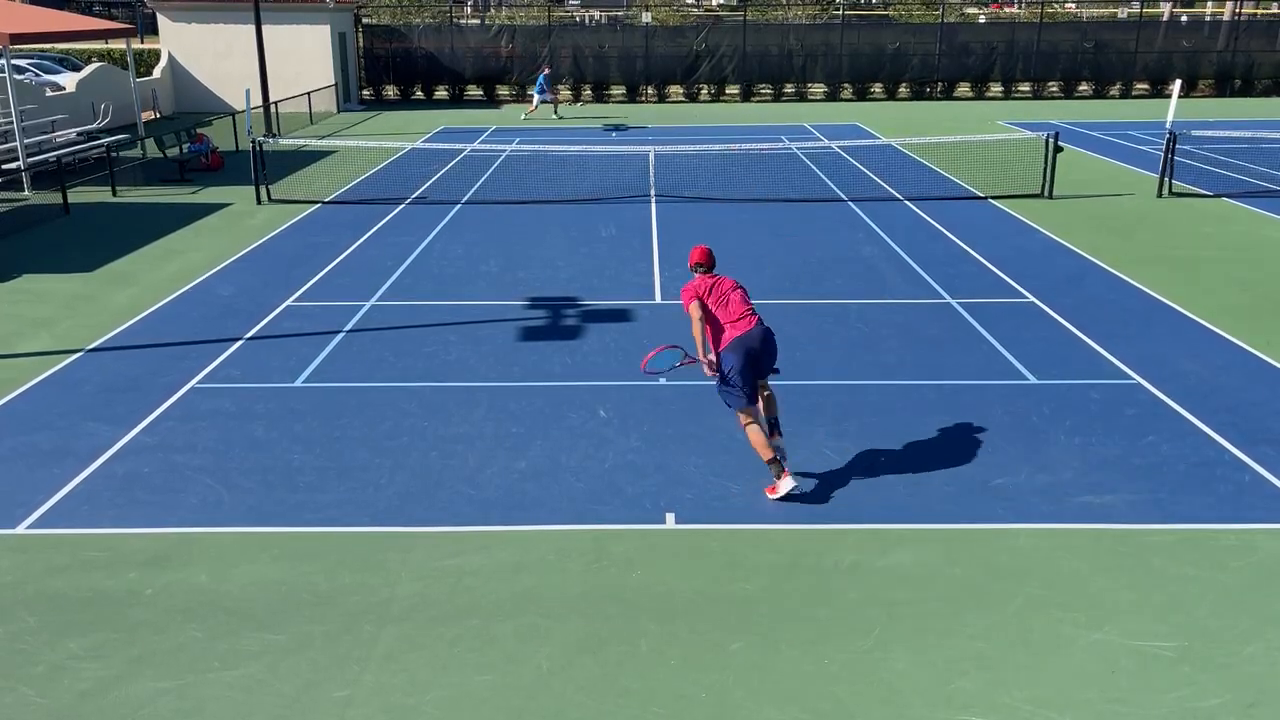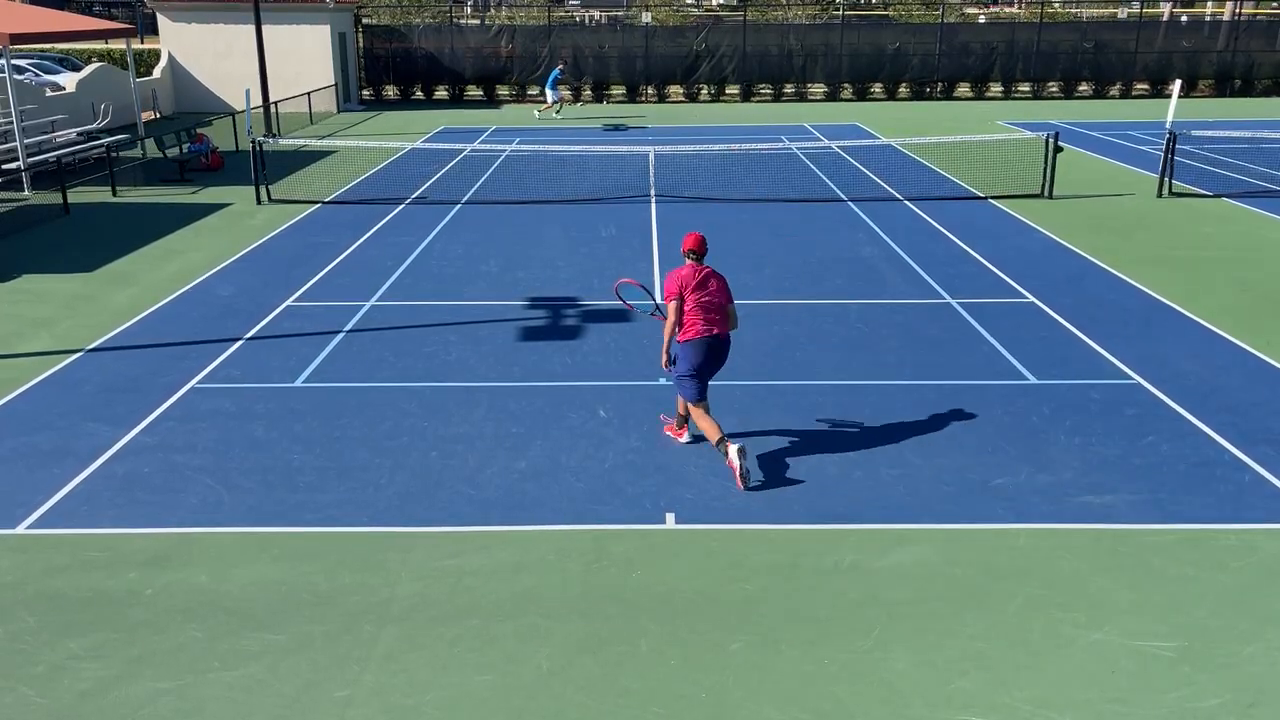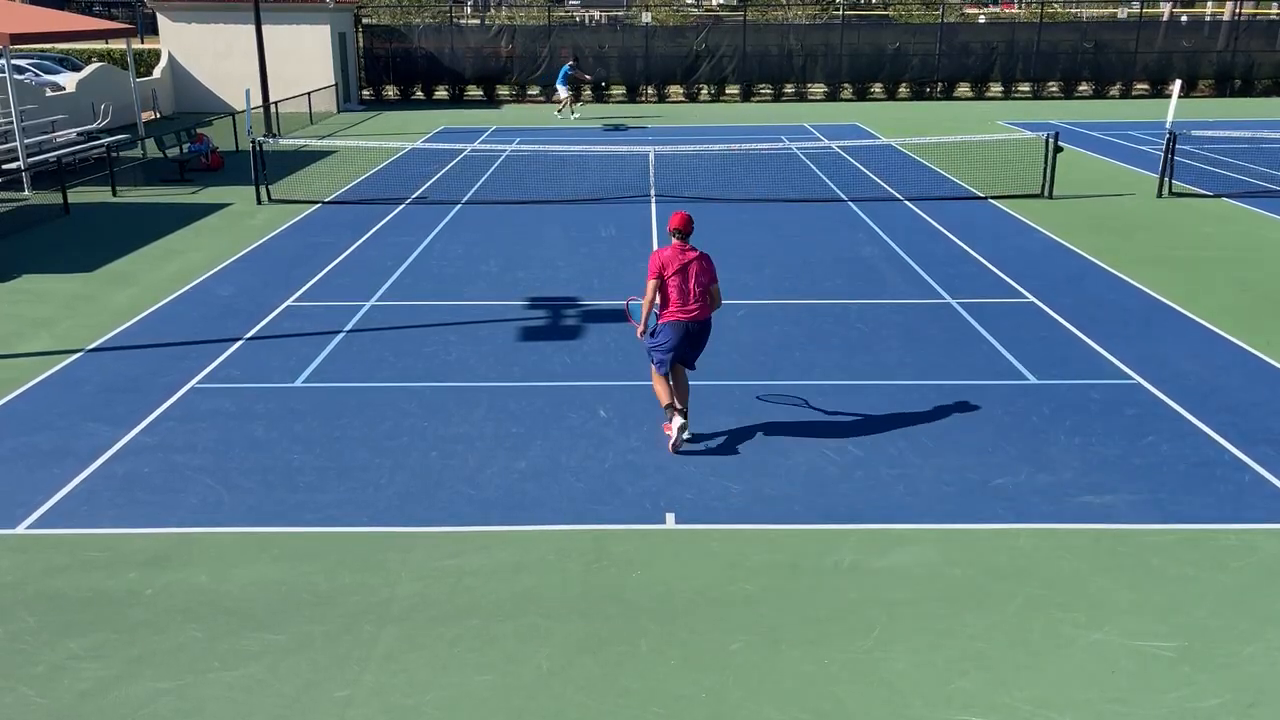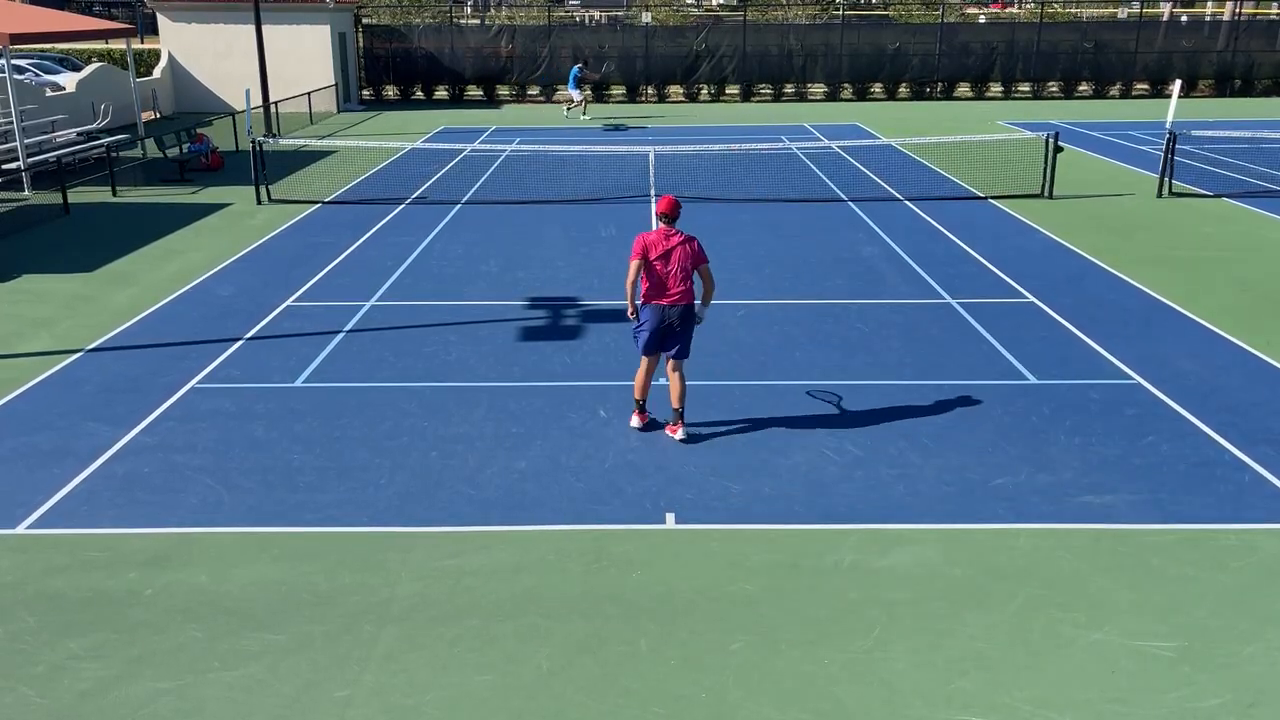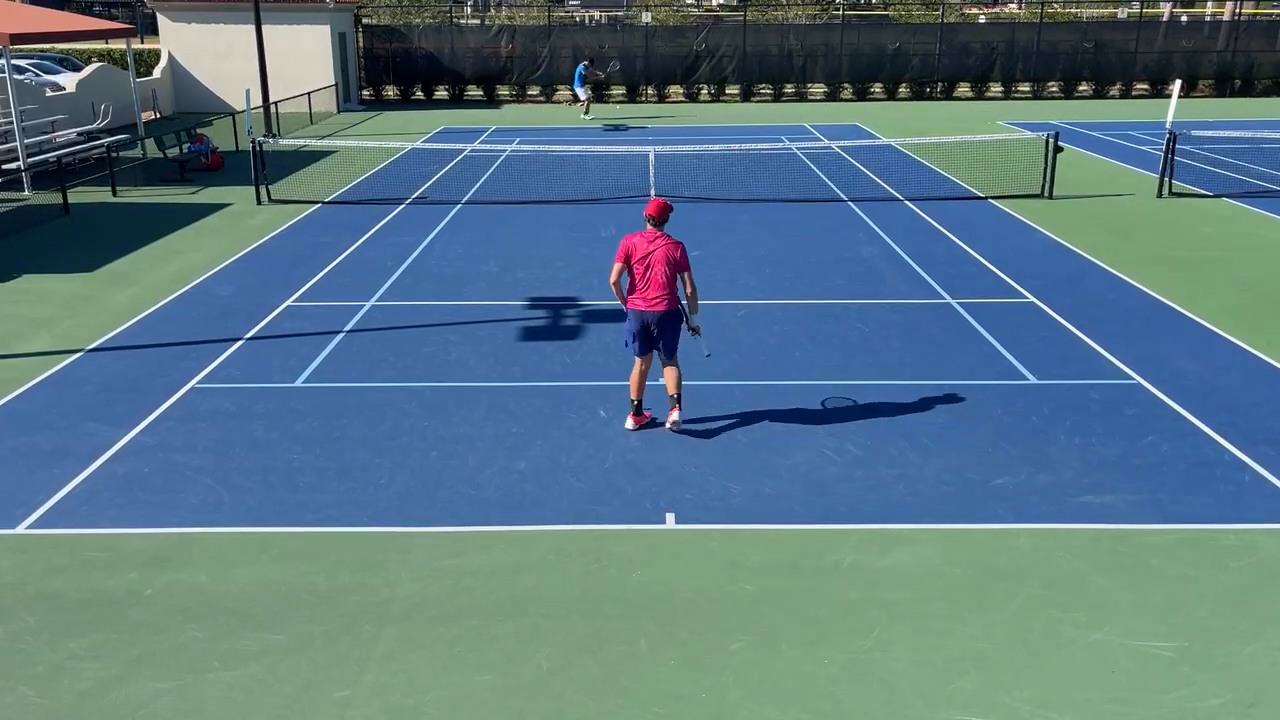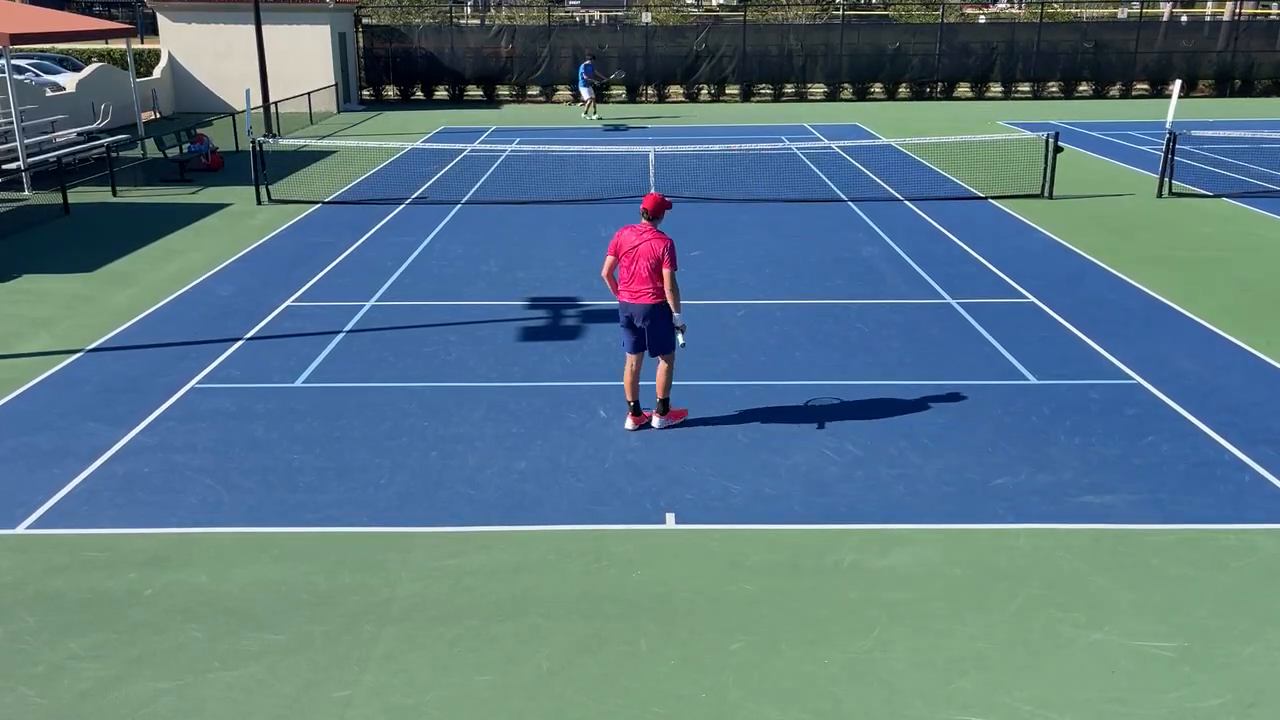
dt=0.2s
person 1, frame 1
left shoulder: (692, 287)
right shoulder: (734, 283)
left elbow: (699, 318)
left wrist: (703, 355)
left hip: (733, 349)
right hip: (763, 336)
left knee: (748, 418)
right knee: (761, 387)
left ankle: (781, 475)
right ankle: (775, 435)
person 1, frame 2
left shoulder: (675, 277)
right shoulder: (719, 278)
left elbow: (673, 319)
right elbow: (733, 322)
left wrist: (665, 351)
left hip: (693, 344)
right hip: (721, 342)
left knee: (698, 411)
right knee: (690, 383)
left ankle: (729, 449)
right ankle: (680, 426)
person 1, frame 3
left shoulder: (659, 256)
right shoulder: (704, 259)
left elbow: (650, 296)
right elbow: (716, 301)
left wrist: (643, 324)
left hip: (673, 324)
right hip: (702, 325)
left knee: (659, 376)
right knee: (678, 370)
left ankle: (675, 418)
right ankle: (681, 420)
person 1, frame 4
left shoulder: (644, 240)
right shoulder: (692, 243)
left elbow: (631, 278)
right elbow: (709, 283)
left wrist: (631, 305)
right wrist: (702, 310)
left hip: (653, 309)
right hip: (684, 311)
left knee: (648, 363)
right knee: (675, 367)
left ankle: (639, 414)
right ankle: (678, 423)
person 1, frame 5
left shoulder: (629, 242)
right shoulder: (676, 247)
left elbow: (614, 280)
right elbow: (689, 289)
left wrist: (624, 300)
right wrist: (693, 319)
left hip: (637, 312)
right hip: (666, 313)
left knee: (642, 362)
right knee: (670, 361)
left ankle: (635, 415)
right ankle: (675, 408)
person 1, frame 6
left shoulder: (622, 234)
right shoulder: (664, 242)
left elbow: (606, 273)
right elbow: (669, 286)
right wrist: (677, 316)
left hip: (626, 306)
right hip: (653, 307)
left knee: (632, 361)
right knee: (666, 359)
left ankle: (634, 415)
right ankle: (661, 413)
